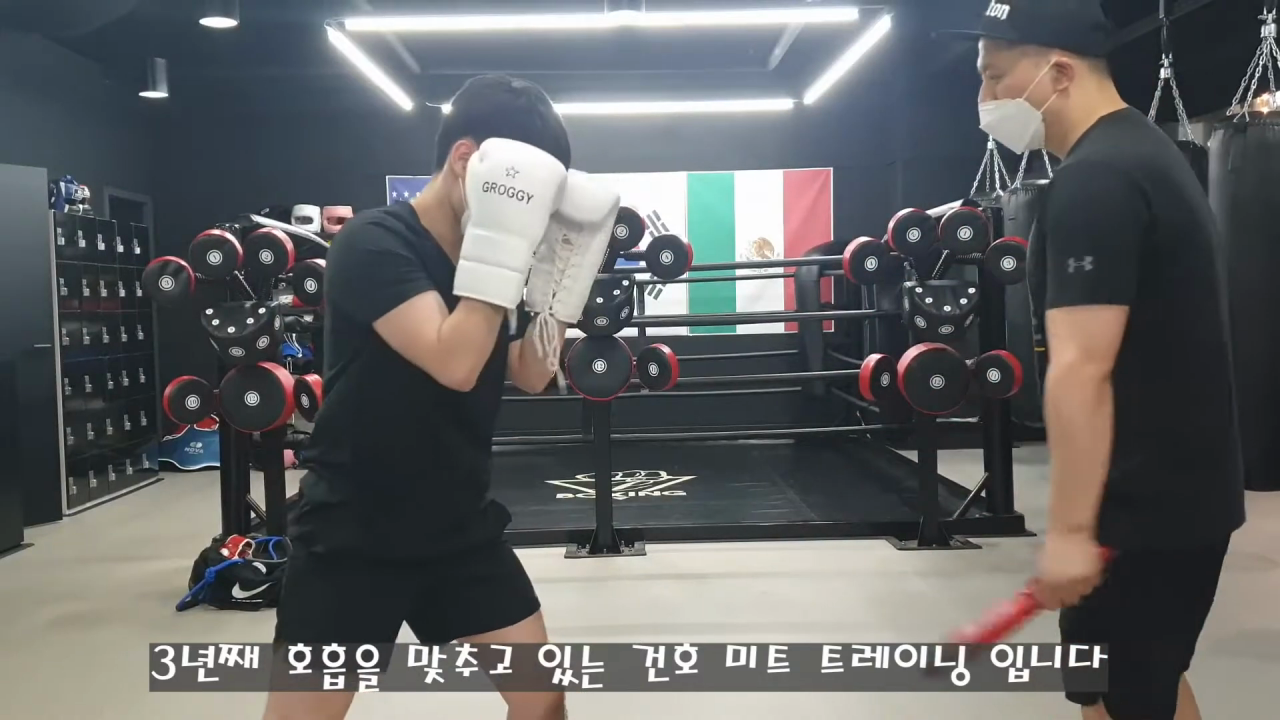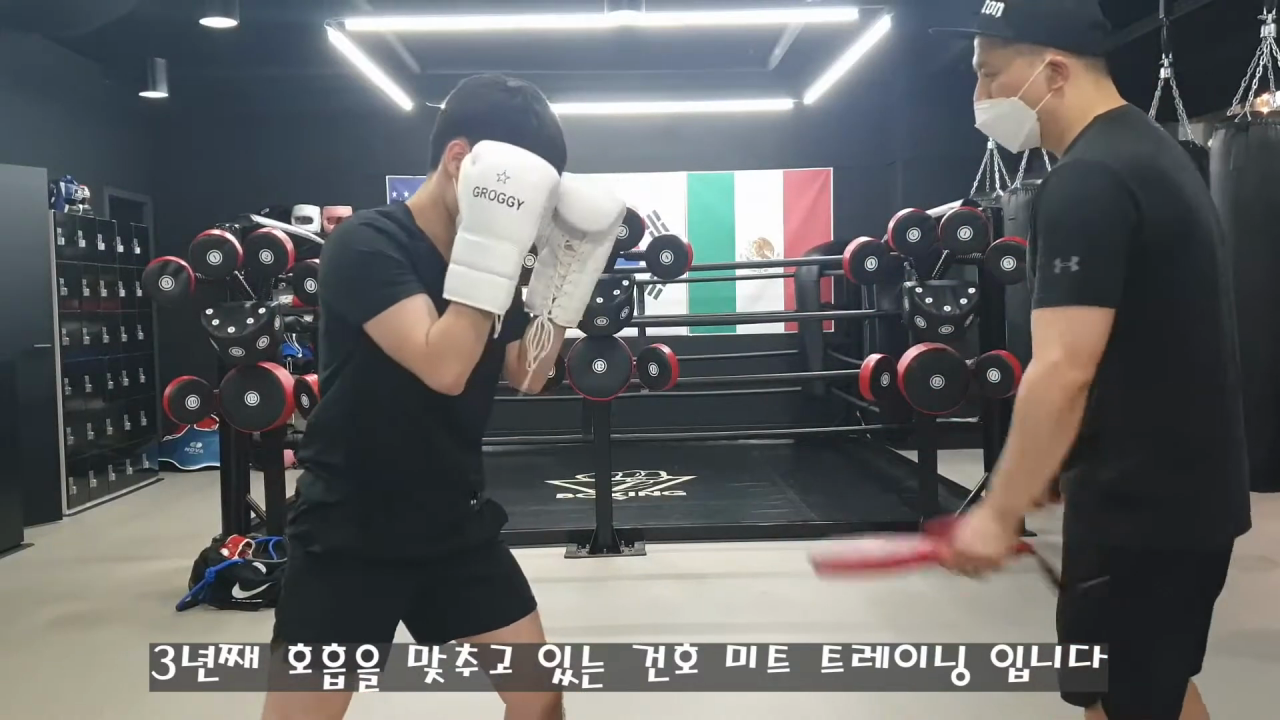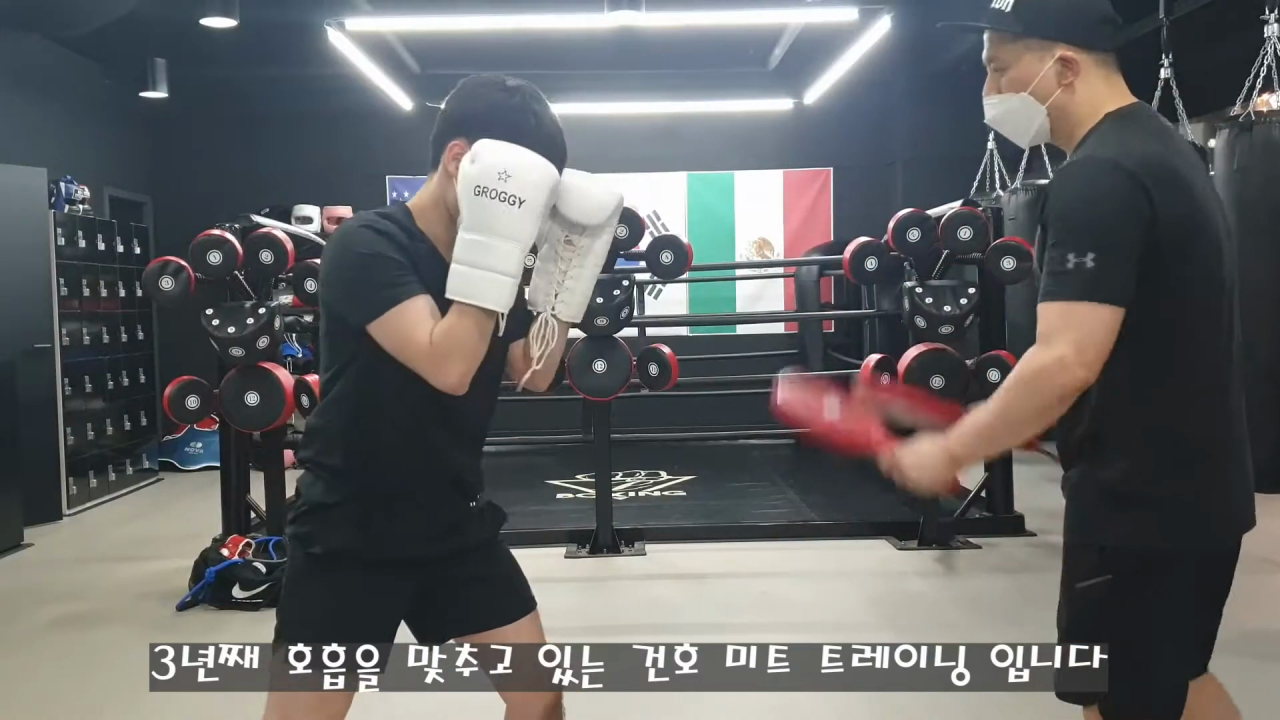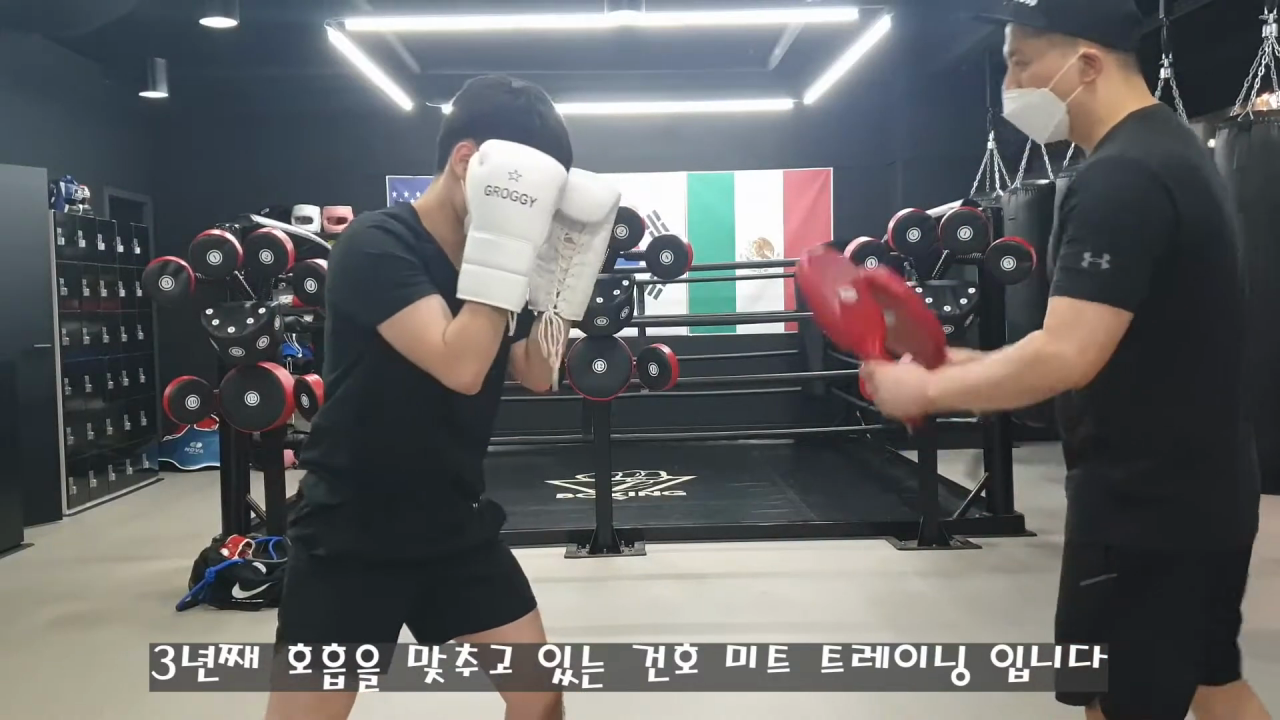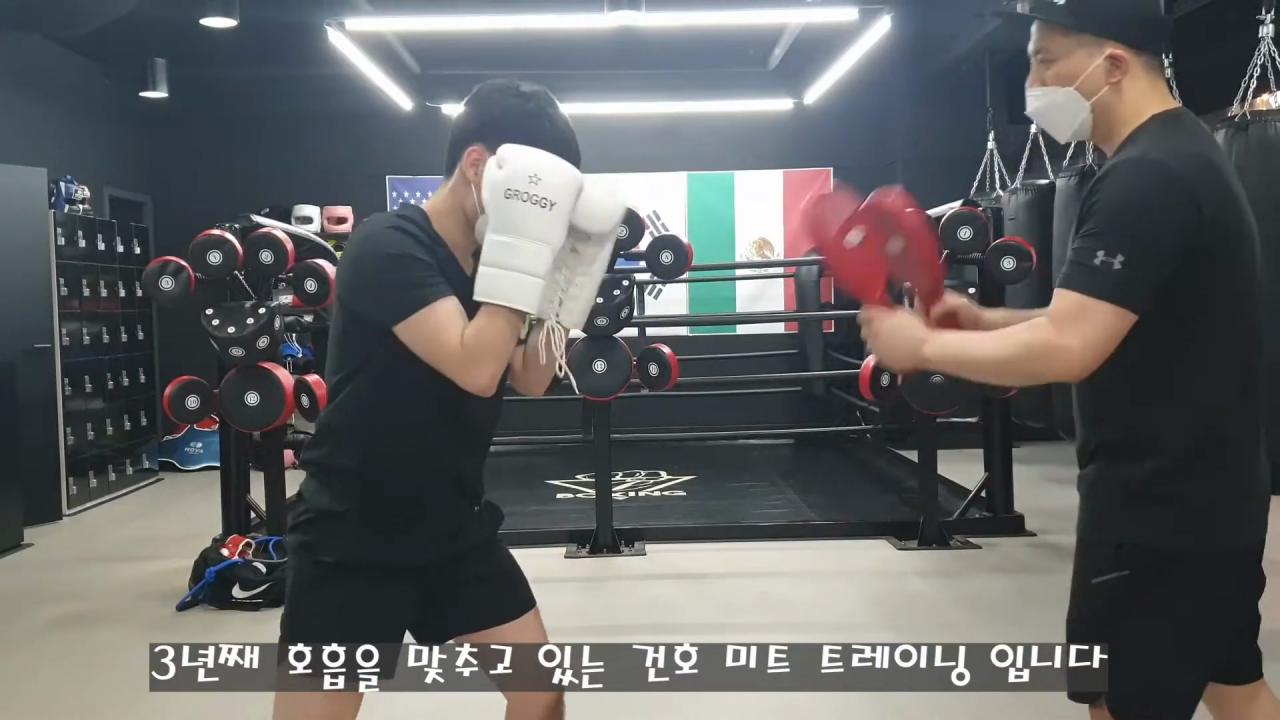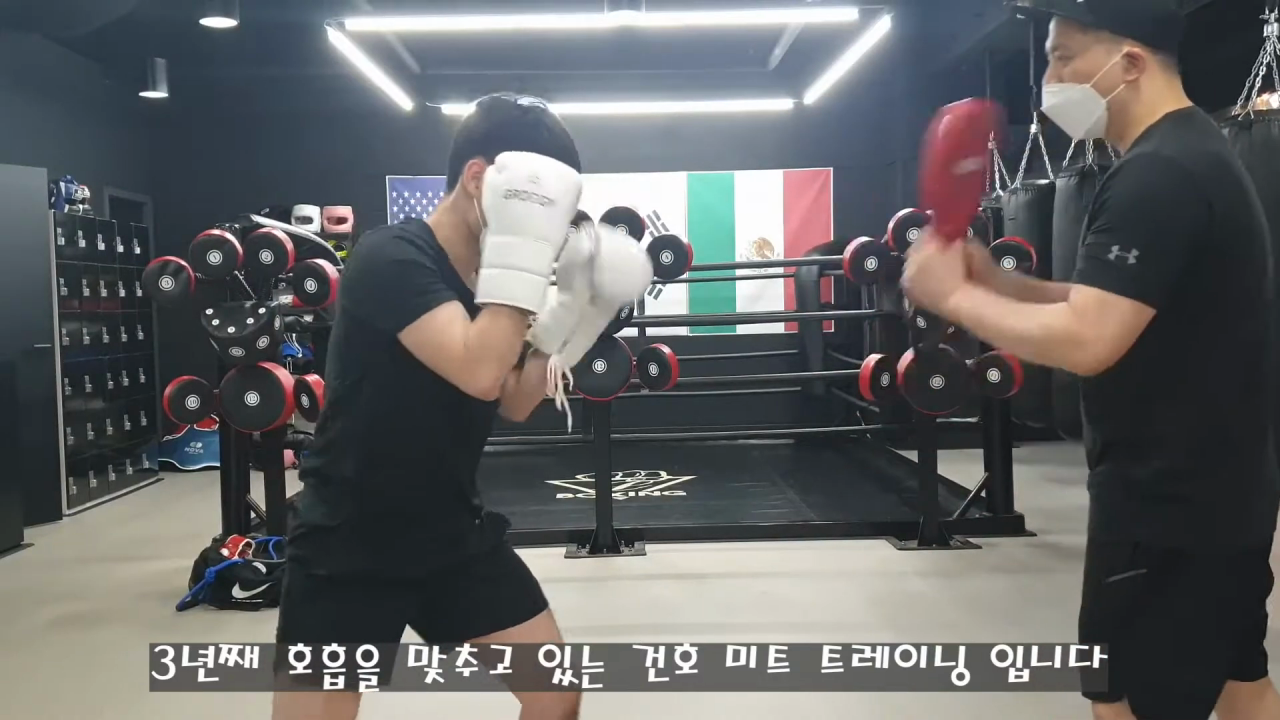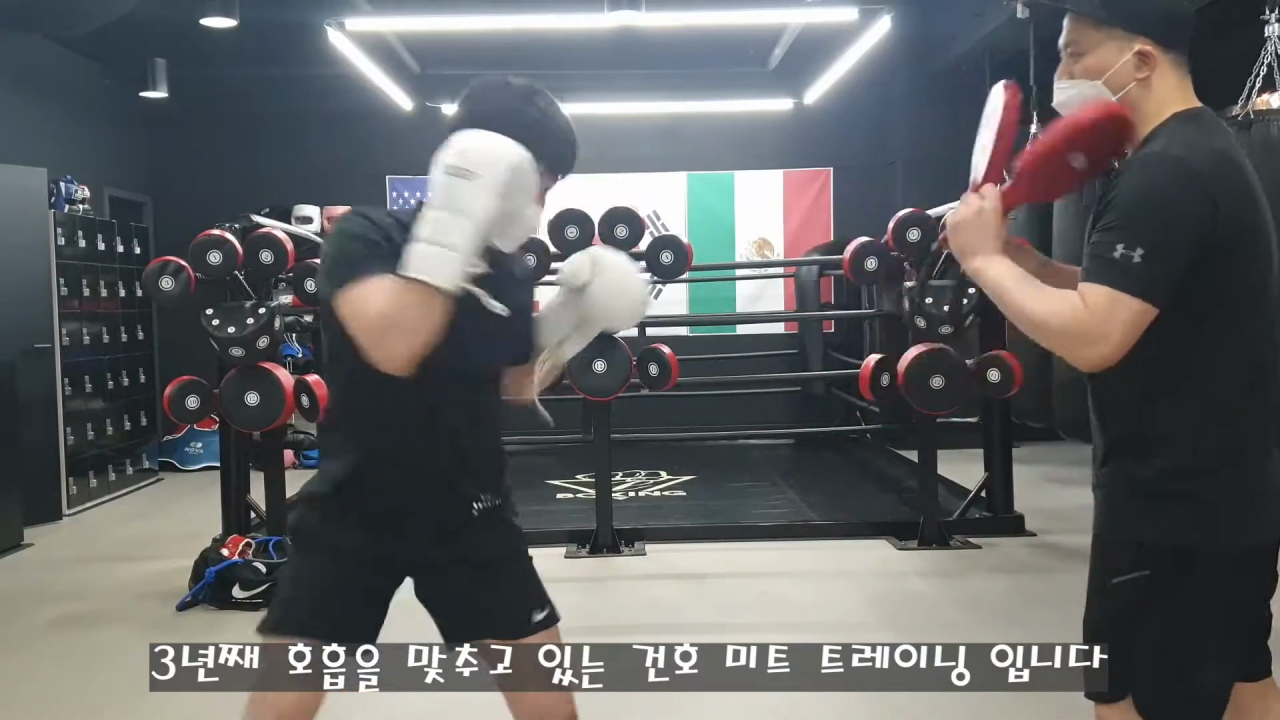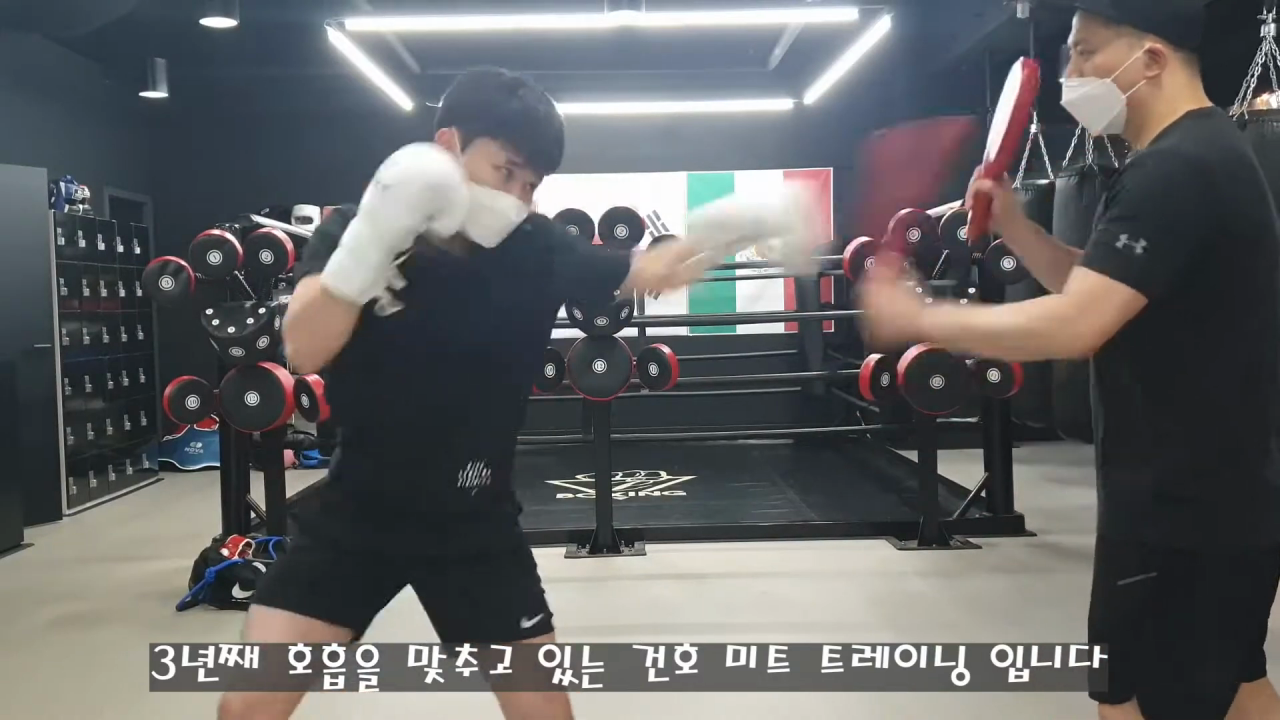
dt=0.1s
person 1, frame 1
left shoulder: (1093, 181)
right shoulder: (1137, 156)
left elbow: (1082, 371)
left wrist: (1069, 528)
left hip: (1143, 502)
right hip: (1175, 484)
person 1, frame 2
left shoulder: (1087, 181)
right shoulder: (1146, 153)
left elbow: (1063, 371)
left wrist: (999, 512)
left hip: (1140, 498)
right hip: (1193, 483)
person 1, frame 3
left shoulder: (1098, 178)
right shoulder: (1155, 151)
left elbow: (1068, 361)
left wrist: (948, 453)
right wrist: (986, 424)
left hip: (1139, 497)
right hip: (1192, 483)
person 1, frame 4
left shoulder: (1122, 178)
right shoulder: (1164, 155)
left elbow: (1068, 356)
left wrist: (925, 389)
right wrist: (982, 362)
left hip: (1145, 499)
right hip: (1199, 487)
person 1, frame 5
left shoulder: (1145, 179)
right shoulder: (1178, 157)
left elbow: (1069, 349)
left wrist: (923, 348)
right wrist: (985, 321)
left hip: (1157, 497)
right hip: (1207, 487)
person 1, frame 6
left shoulder: (1160, 175)
right shoulder: (1184, 157)
left elbow: (1083, 341)
right elbow: (1105, 304)
left wrist: (952, 295)
right wrist: (989, 281)
left hip: (1168, 498)
right hip: (1213, 488)
person 1, frame 7
left shoulder: (1166, 173)
right shoulder: (1191, 157)
left elbow: (1093, 337)
right elbow: (1115, 301)
left wrist: (982, 258)
right wrist: (1014, 255)
left hip: (1176, 497)
right hip: (1219, 488)
person 1, frame 8
left shoulder: (1177, 169)
right shoulder: (1184, 160)
left elbow: (1074, 327)
right elbow: (1091, 289)
left wrist: (920, 317)
right wrist: (1009, 218)
left hip: (1181, 501)
right hip: (1208, 490)
person 2, frame 1
left shoulder: (482, 253)
right shoulder: (372, 243)
left elbow: (531, 374)
right elbow: (453, 364)
left wrist: (569, 255)
right wrist: (505, 242)
left hip: (460, 526)
right hip: (353, 532)
person 2, frame 2
left shoulder: (476, 255)
right shoulder: (367, 243)
left elbow: (527, 375)
right elbow: (444, 366)
left wrist: (571, 264)
right wrist: (495, 244)
left hip: (455, 524)
right hip: (349, 532)
person 2, frame 3
left shoulder: (478, 254)
right shoulder: (368, 245)
left elbow: (533, 373)
right elbow: (448, 367)
left wrist: (571, 259)
right wrist: (496, 243)
left hip: (455, 525)
right hip: (350, 532)
person 2, frame 4
left shoulder: (475, 255)
right shoulder: (374, 246)
left elbow: (536, 372)
right elbow: (460, 367)
right wrist: (506, 244)
left hip: (454, 525)
right hip: (350, 533)
person 2, frame 5
left shoulder: (487, 258)
right shoulder: (387, 247)
left elbow: (532, 378)
right elbow: (476, 368)
left wrist: (576, 263)
right wrist: (524, 246)
left hip: (454, 527)
right hip: (354, 536)
person 2, frame 6
left shoulder: (498, 273)
right shoulder: (388, 260)
left elbow: (514, 403)
right elbow: (477, 372)
left wrist: (581, 310)
right wrist: (524, 256)
left hip: (451, 530)
right hip: (345, 543)
person 2, frame 7
left shoulder: (509, 271)
right shoulder: (365, 237)
right elbow: (393, 349)
left wrist: (572, 318)
right wrist: (455, 223)
left hip: (470, 526)
right hip: (352, 524)
person 2, frame 8
left shoulder: (538, 249)
right shoulder: (351, 231)
left elbow: (659, 270)
right elbow: (304, 351)
left wrist: (734, 219)
right wrist: (374, 235)
left hip: (470, 524)
right hip: (353, 517)
